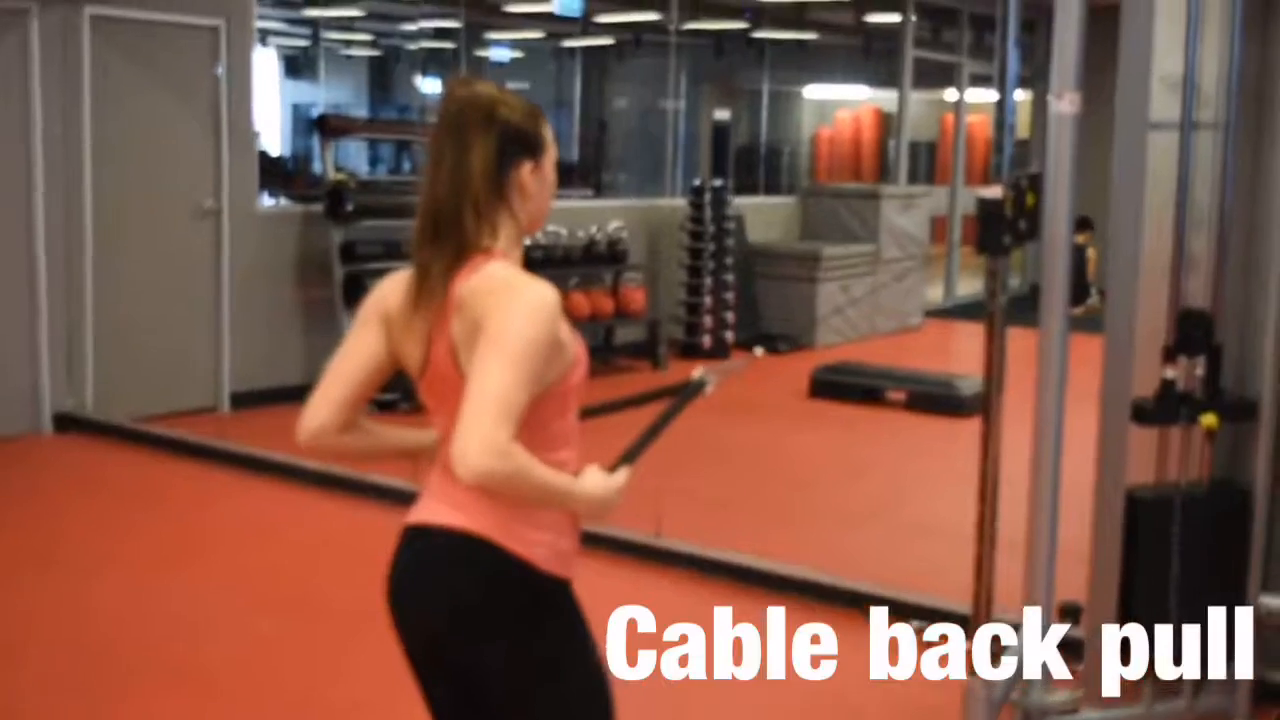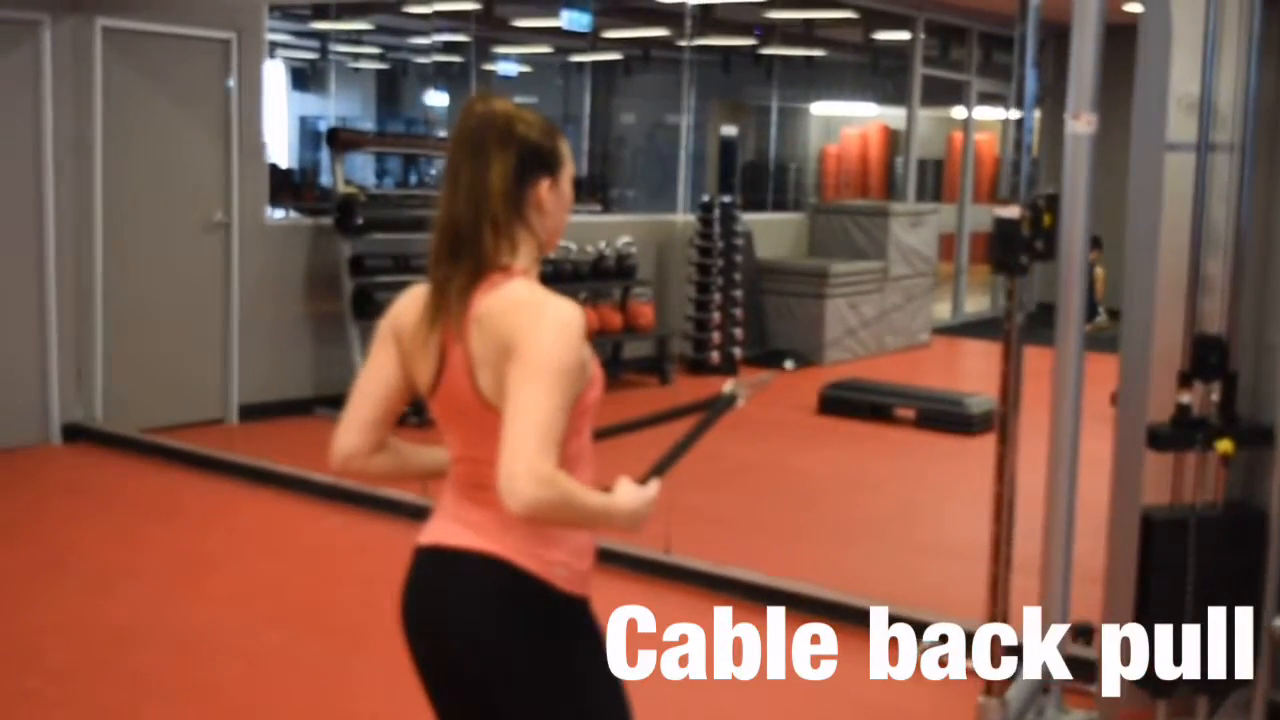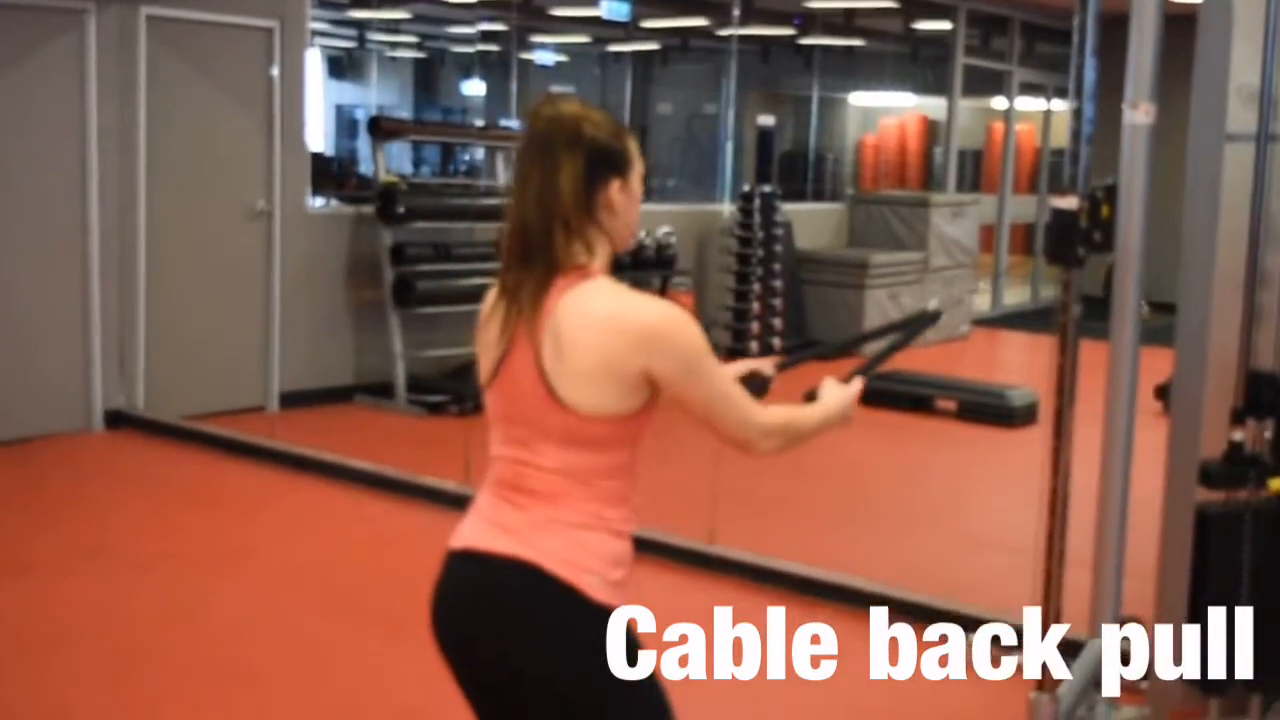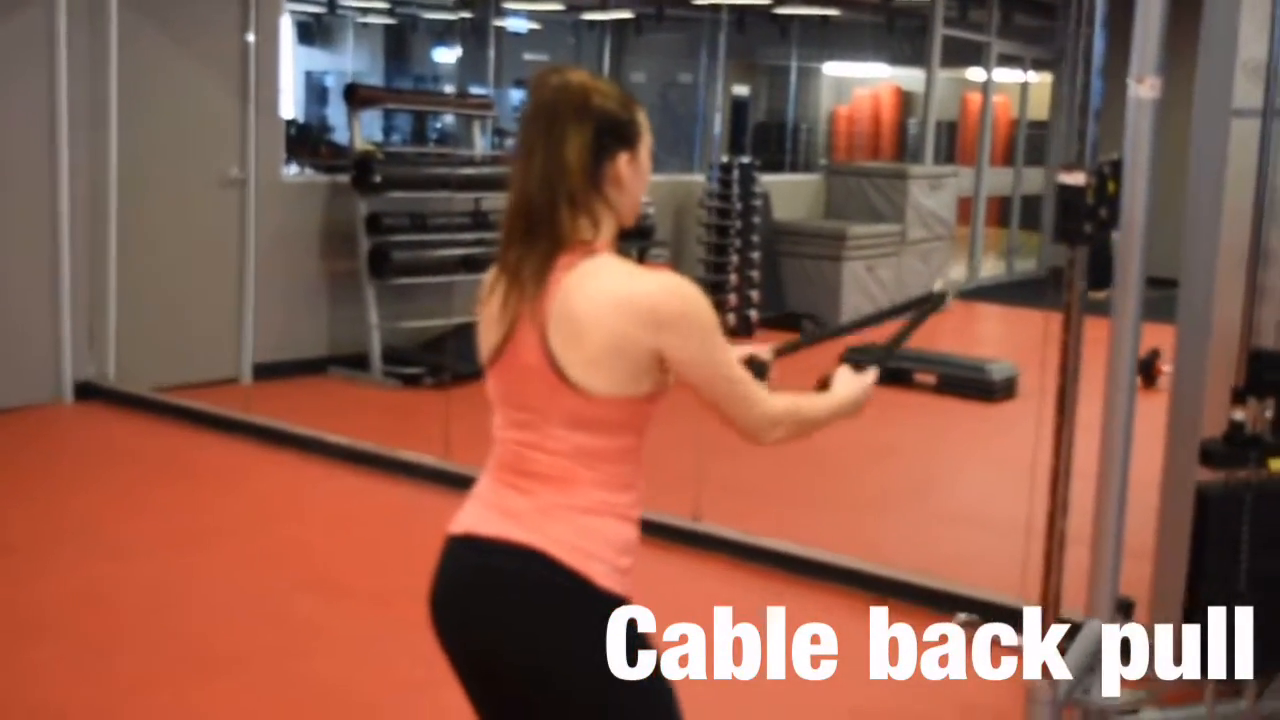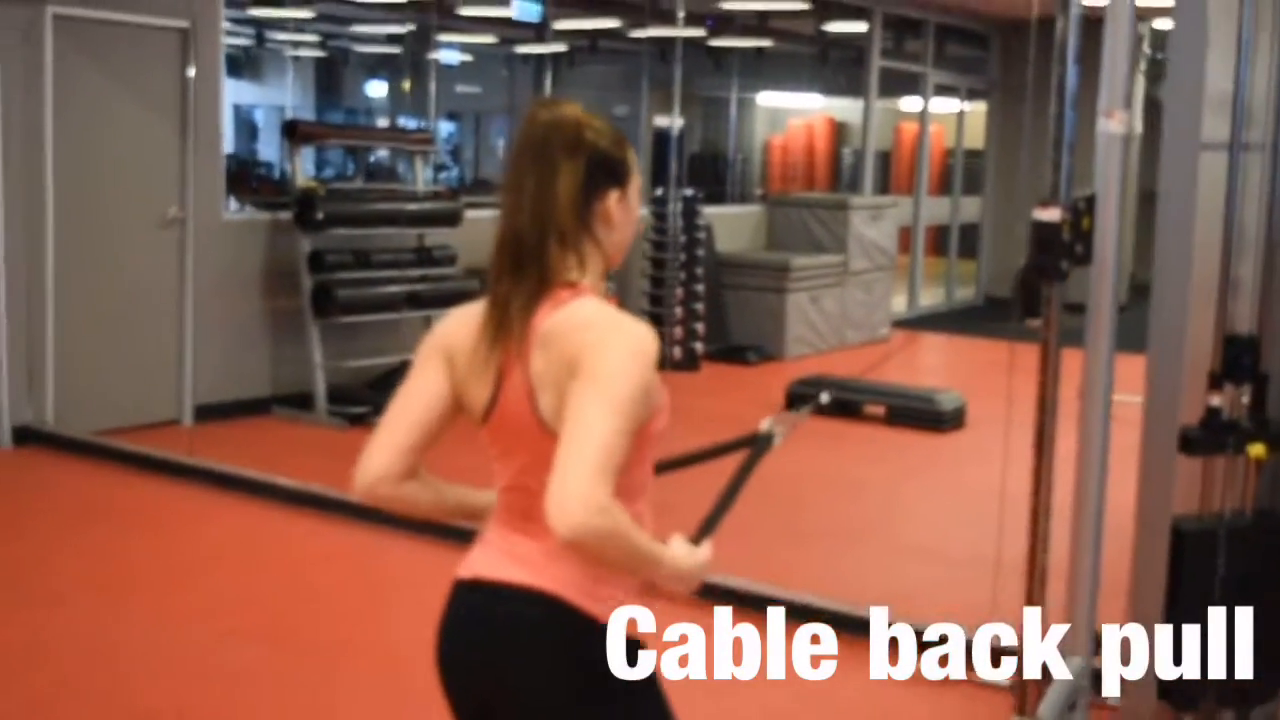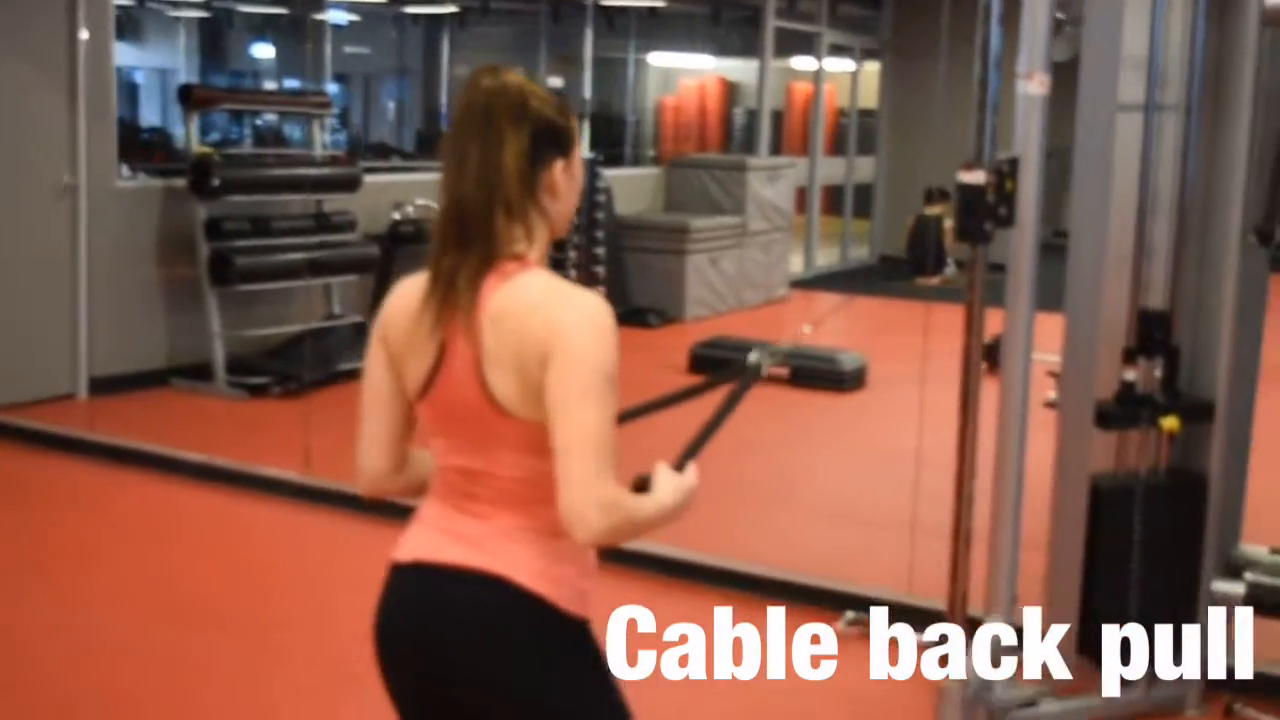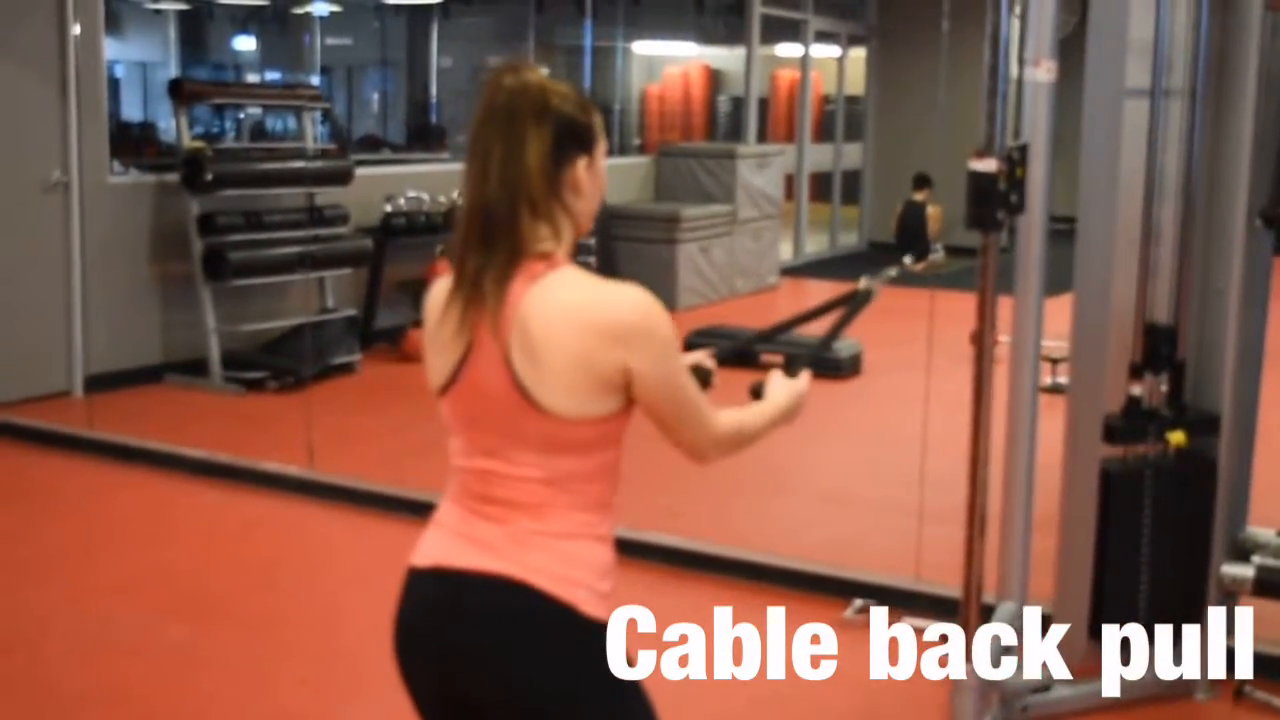
dt=0.7s
person 1, frame 1
left shoulder: (400, 294)
right shoulder: (525, 299)
left elbow: (319, 427)
right elbow: (481, 460)
right wrist: (582, 494)
left hip: (420, 569)
right hip: (506, 580)
person 1, frame 2
left shoulder: (414, 311)
right shoulder: (547, 318)
left elbow: (353, 451)
right elbow: (530, 490)
right wrist: (620, 508)
left hip: (433, 588)
right hip: (522, 599)
person 1, frame 3
left shoulder: (501, 305)
right shoulder: (643, 321)
right elbow: (757, 434)
left wrist: (708, 378)
right wrist: (830, 408)
left hip: (465, 589)
right hip: (555, 604)
person 1, frame 4
left shoulder: (503, 284)
right shoulder: (654, 299)
right elbow: (762, 420)
left wrist: (710, 364)
right wrist: (843, 396)
left hip: (465, 575)
right hip: (563, 595)
person 1, frame 5
left shoulder: (465, 330)
right shoulder: (618, 338)
left elbow: (378, 478)
right elbow: (578, 514)
right wrist: (670, 566)
left hip: (470, 626)
right hip: (570, 641)
person 1, frame 6
left shoulder: (406, 304)
right shoulder: (569, 315)
left elbow: (379, 474)
right elbow: (592, 514)
right wrist: (668, 498)
left hip: (408, 608)
right hip: (517, 619)
person 1, frame 7
left shoulder: (445, 301)
right shoulder: (618, 312)
right elbow: (704, 442)
right wrist: (776, 406)
left hip: (428, 608)
right hip: (541, 623)
